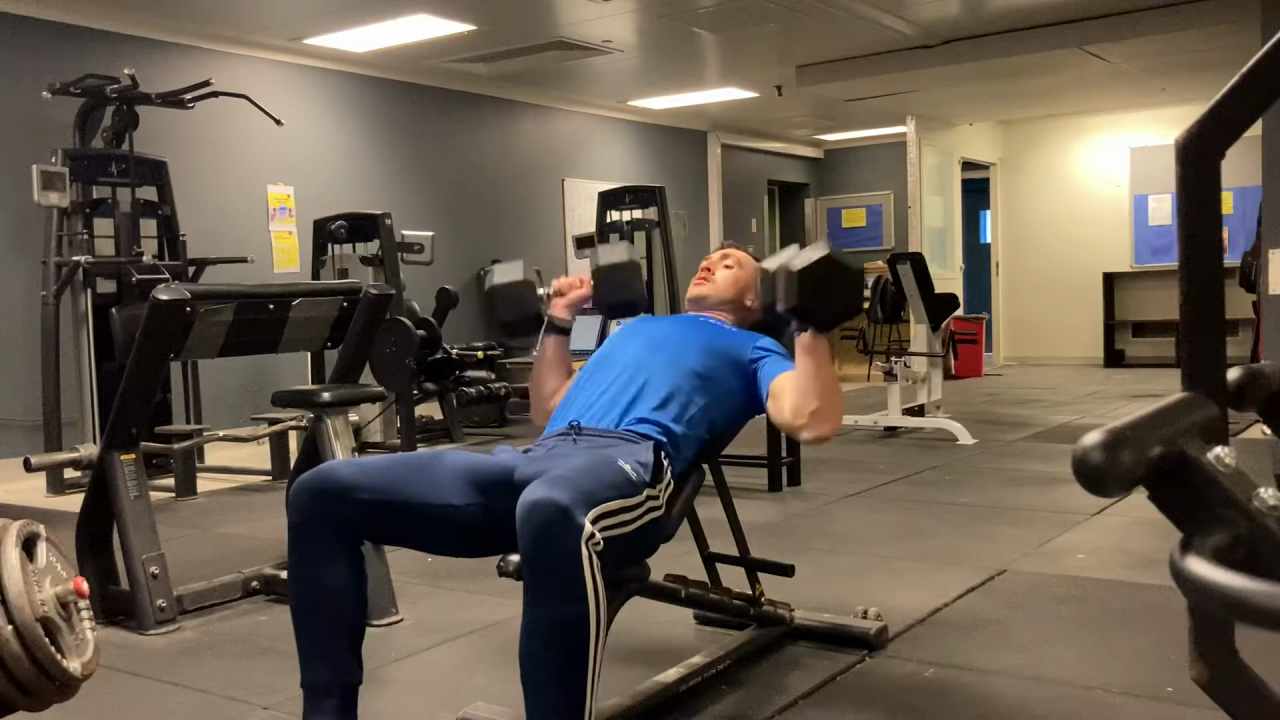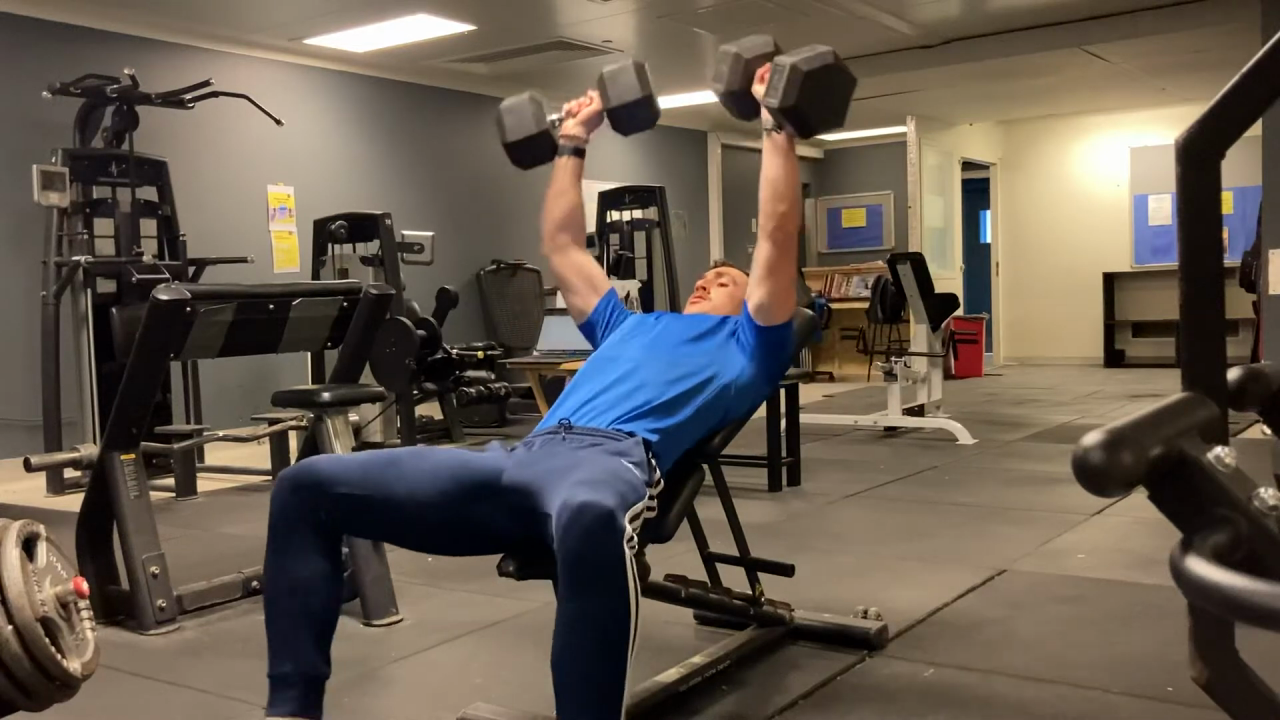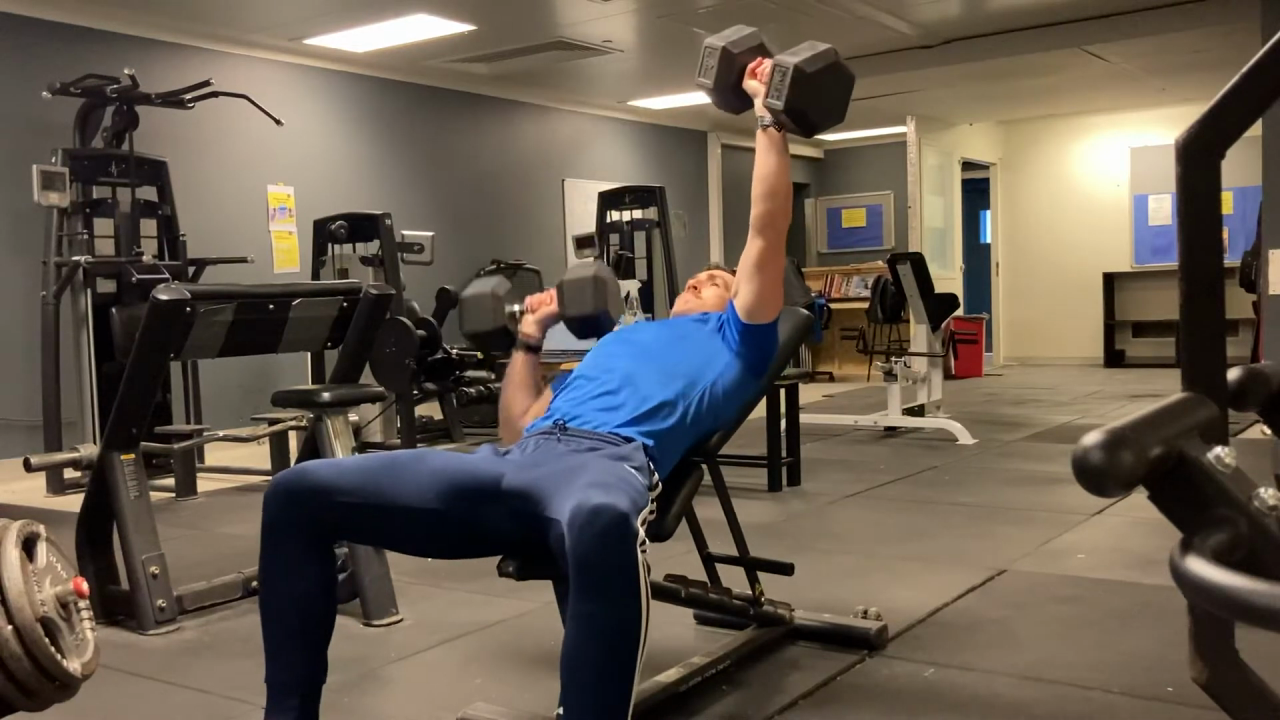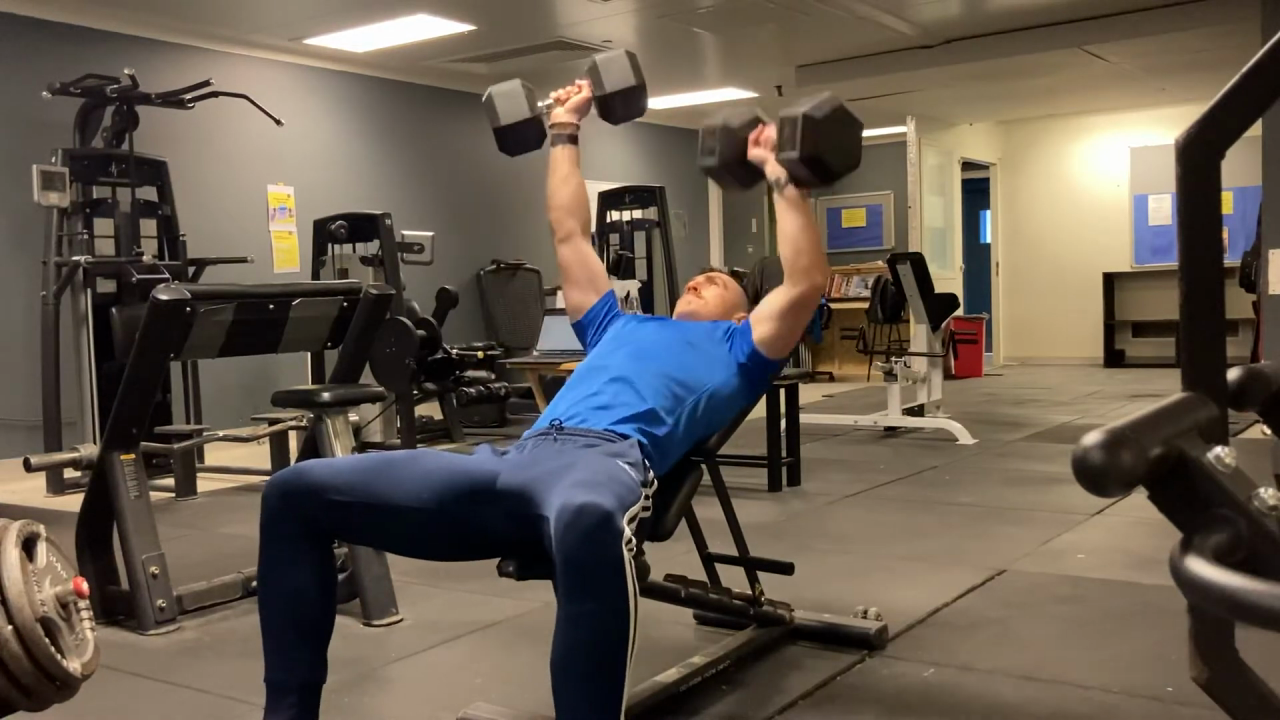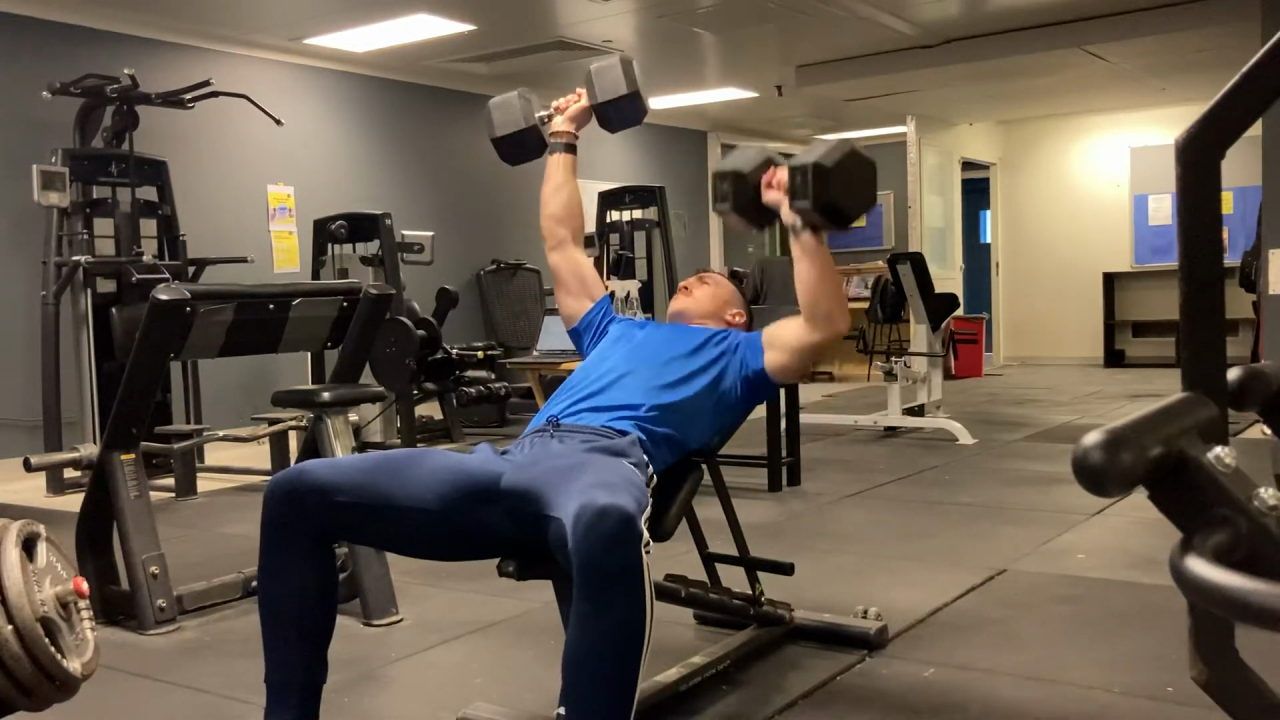
dt=1s
person 1, frame 1
left shoulder: (751, 350)
right shoulder: (635, 329)
left elbow: (816, 422)
left wrist: (806, 324)
right wrist: (558, 320)
left hip: (627, 462)
right hip: (533, 458)
left knee: (551, 510)
right knee: (325, 492)
person 1, frame 2
left shoulder: (747, 349)
right shoulder: (629, 325)
left elbow: (776, 237)
right elbow: (562, 243)
left wrist: (777, 124)
right wrist: (571, 144)
left hip: (614, 460)
right hip: (521, 456)
left knee: (588, 519)
right knee: (308, 487)
person 1, frame 3
left shoulder: (734, 340)
right shoulder: (614, 341)
left elbow: (766, 234)
left wrist: (768, 117)
right wrist: (530, 335)
left hip: (611, 461)
right hip: (516, 463)
left knee: (601, 523)
right knee: (298, 493)
person 1, frame 4
left shoulder: (736, 348)
right shoulder: (620, 327)
left elbow: (803, 288)
right elbow: (570, 235)
left wrist: (782, 173)
right wrist: (565, 130)
left hip: (607, 460)
right hip: (514, 459)
left knee: (587, 522)
right knee: (297, 492)
person 1, frame 5
left shoulder: (738, 355)
right shoulder: (616, 332)
left elbow: (823, 324)
right elbow: (562, 243)
left wrist: (796, 213)
right wrist: (564, 138)
left hip: (605, 460)
right hip: (509, 459)
left knee: (606, 525)
right knee: (297, 493)
